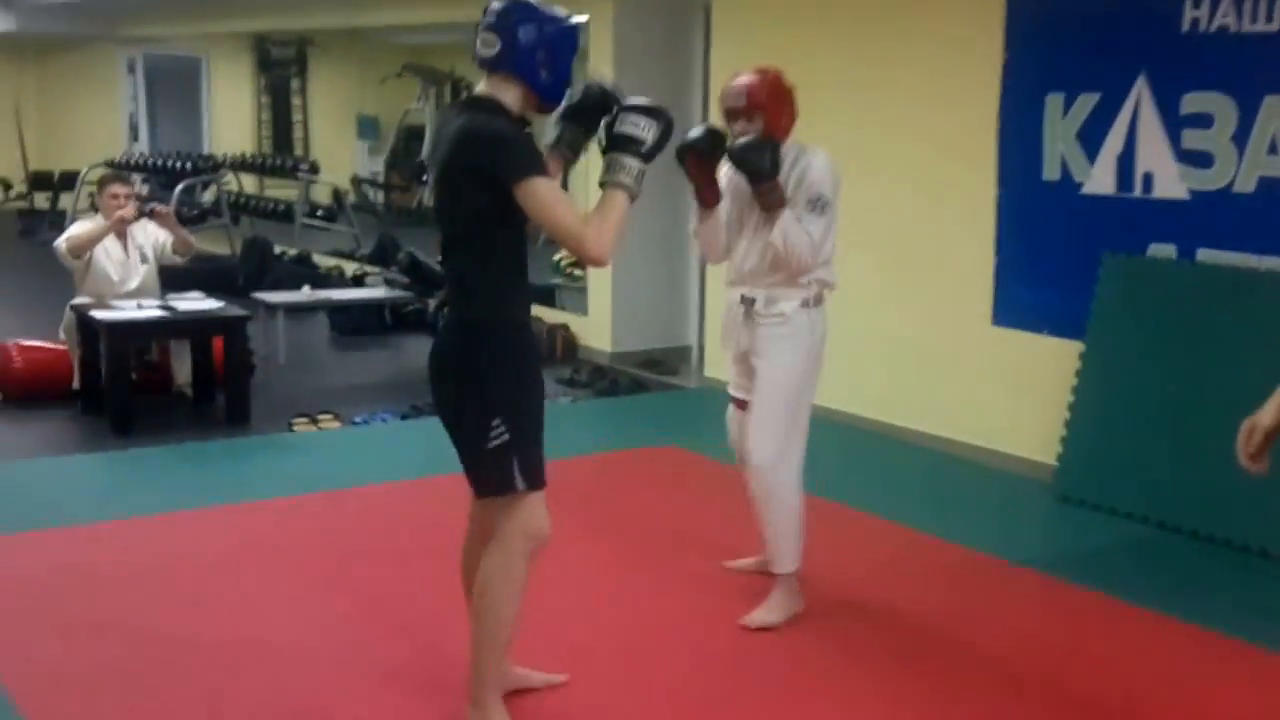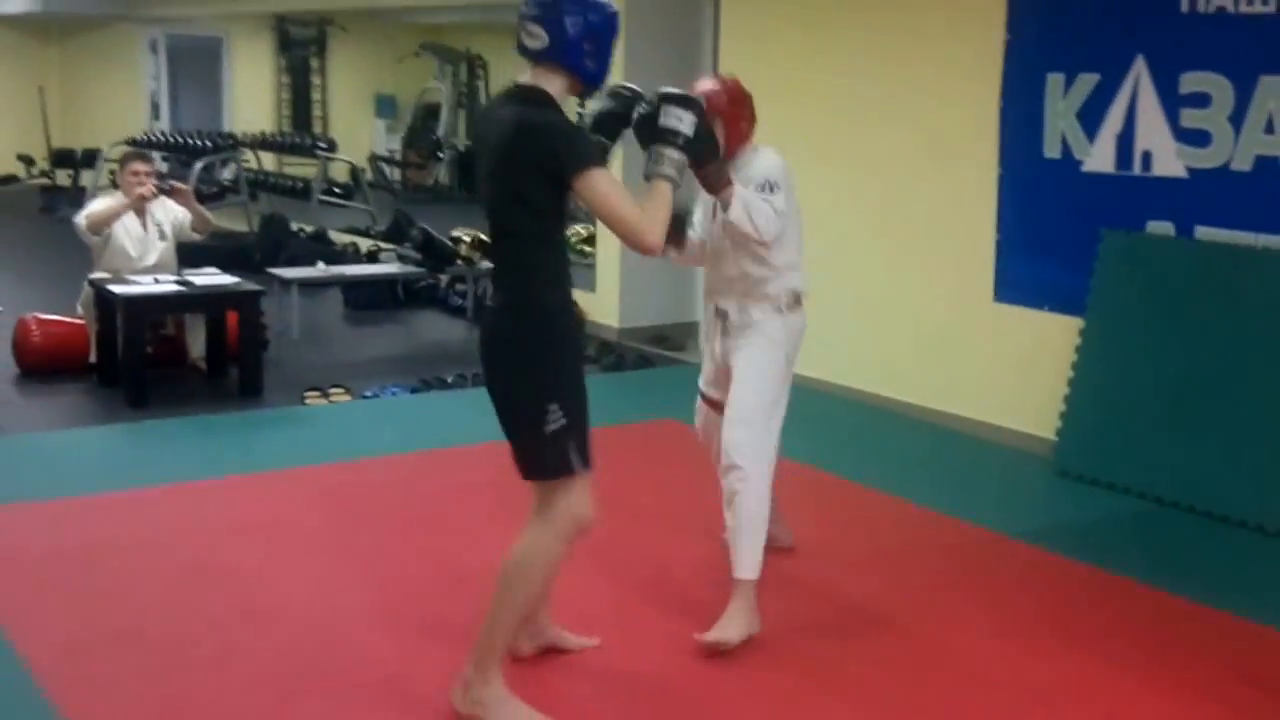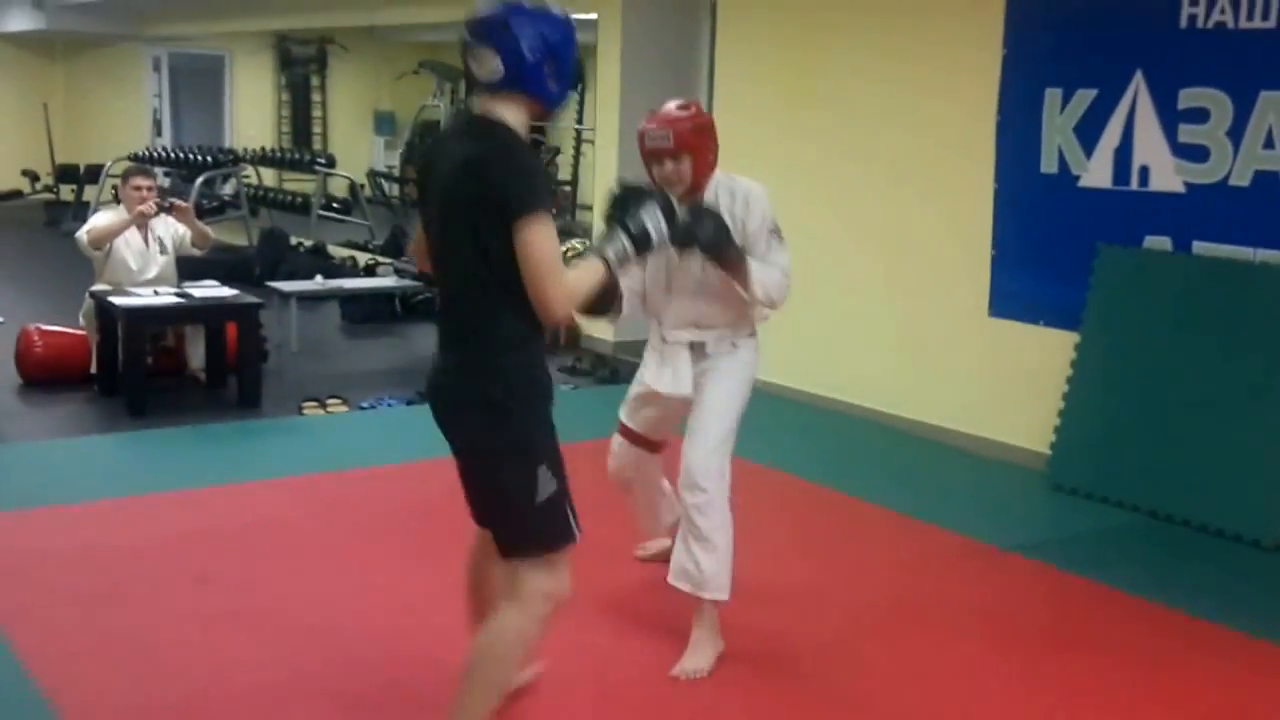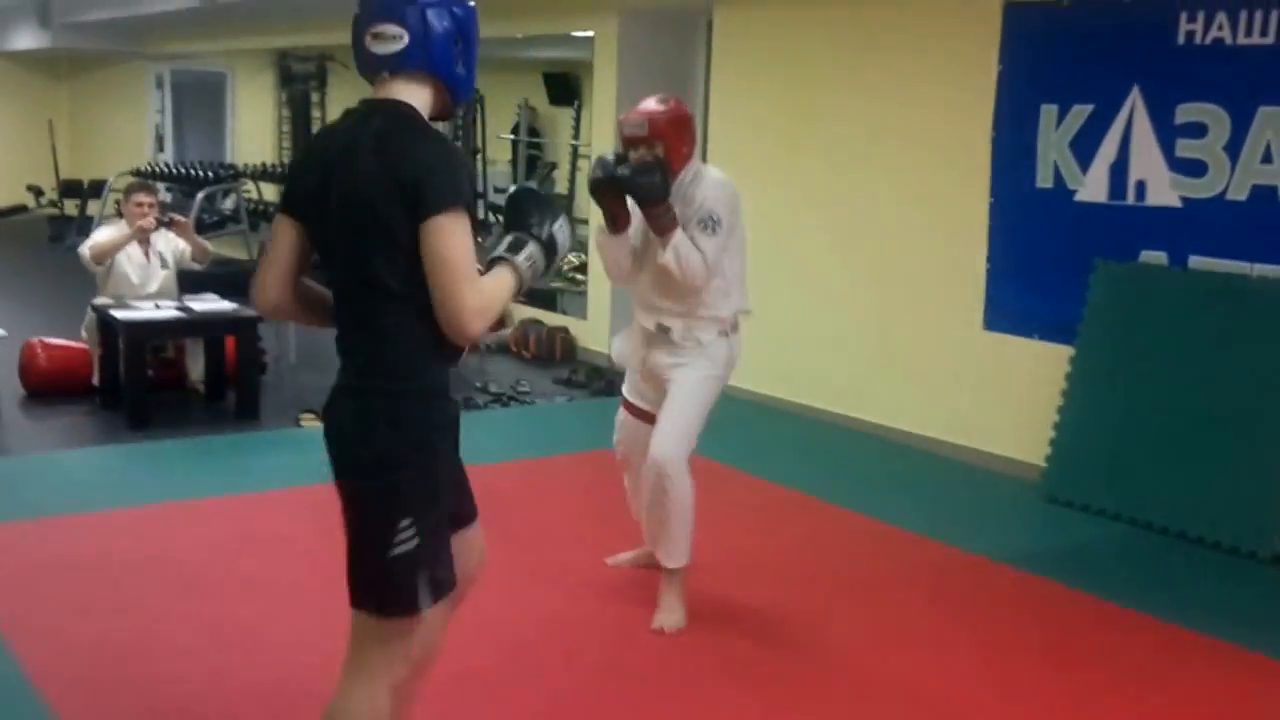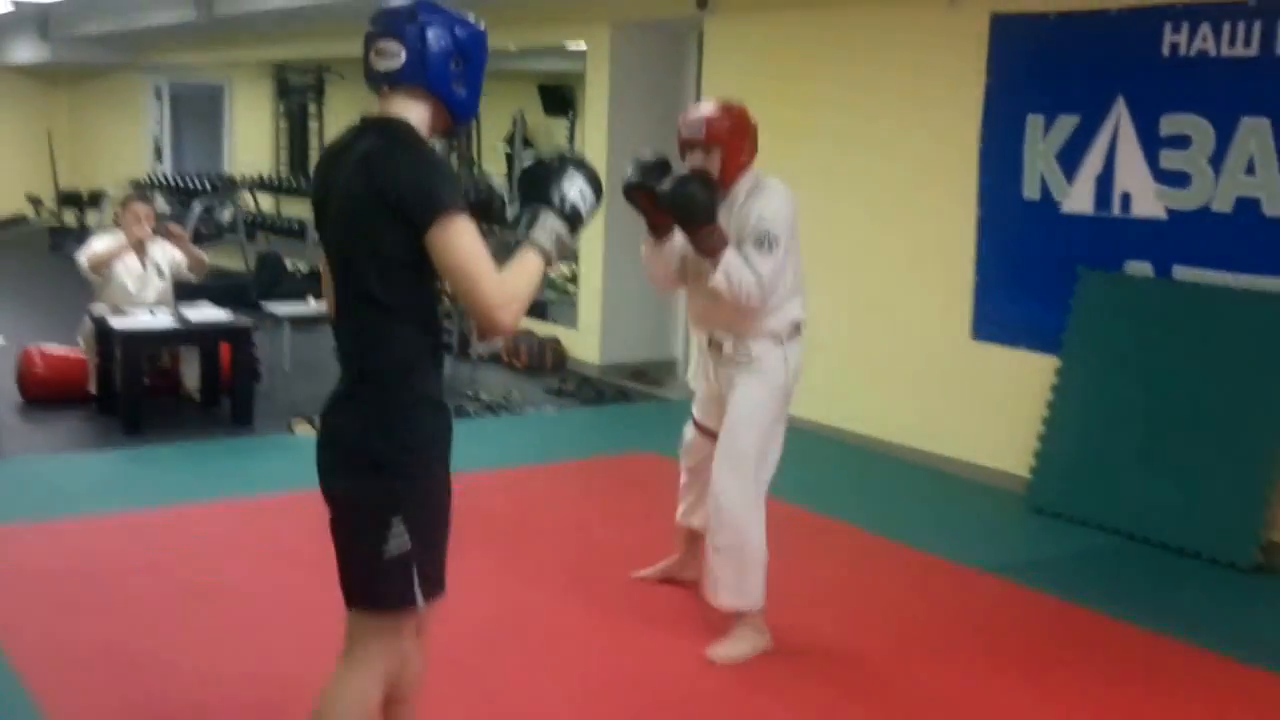
dt=0.5s
person 1, frame 1
left shoulder: (464, 126)
right shoulder: (498, 137)
right elbow: (591, 245)
left wrist: (568, 140)
right wrist: (626, 162)
left hip: (478, 340)
right hip: (488, 349)
left knee: (493, 517)
right knee: (521, 527)
person 1, frame 2
left shoulder: (500, 116)
right shoulder: (550, 130)
right elbow: (646, 235)
left wrist: (602, 131)
right wrist: (670, 152)
left hip: (520, 322)
right hip: (535, 330)
left knee: (564, 487)
right knee: (566, 509)
left ankle: (530, 625)
person 1, frame 3
left shoulder: (448, 145)
right shoulder: (511, 163)
left elbow: (427, 257)
right elbow: (554, 302)
right wrist: (623, 244)
left hip: (459, 374)
right hip: (502, 385)
left knee: (502, 534)
right knee: (538, 587)
person 1, frame 4
left shoulder: (324, 149)
right shoulder: (431, 157)
left elbow: (275, 295)
right elbow: (465, 318)
right wrist: (525, 251)
left hip: (362, 406)
right hip: (405, 416)
left knee: (461, 563)
right knee: (385, 648)
person 1, frame 5
left shoulder: (343, 157)
right shoulder: (415, 165)
right elbow: (498, 310)
right wrist: (550, 224)
left hip: (371, 418)
right hip: (391, 431)
left knee: (403, 618)
right knee: (379, 646)
person 2, frame 1
left shoulder: (813, 167)
right shoulder: (736, 168)
left elbow: (802, 254)
right elbow: (713, 250)
left wrist: (767, 189)
right wrist: (705, 186)
left hip: (790, 317)
right hip: (745, 314)
left knee: (768, 447)
right knee: (746, 438)
left ankle: (787, 584)
right ankle: (772, 552)
person 2, frame 2
left shoulder: (766, 166)
right shoulder: (714, 175)
left elbow: (762, 227)
right elbow: (698, 251)
left wrist: (713, 178)
right wrist: (673, 229)
left hip: (768, 322)
right hip: (725, 320)
left knee: (742, 445)
right knee: (713, 429)
left ankle: (744, 601)
right ankle: (771, 525)
person 2, frame 3
left shoulder: (745, 197)
left elbow: (776, 287)
right elbow: (639, 296)
left wrist: (724, 252)
left hip: (726, 355)
right hip: (666, 354)
left knee: (701, 471)
right knee: (628, 462)
left ankle: (709, 625)
right ankle: (672, 534)
person 2, frame 4
left shoulder: (712, 189)
right shoulder: (646, 187)
left elbow: (696, 272)
right elbow: (623, 271)
left wrist: (657, 211)
right wrist: (614, 210)
left hip: (701, 345)
right hip: (651, 337)
left knee: (666, 456)
right knee: (631, 444)
left ankle: (672, 581)
right ankle: (655, 546)
person 2, frame 5
left shoulder: (769, 201)
right shoulder: (704, 199)
left elbow: (751, 293)
right elbow: (668, 277)
left wrist: (706, 229)
right wrist: (658, 219)
left hip: (765, 358)
right hip: (721, 353)
left knee: (732, 484)
right knee: (698, 455)
left ankle: (752, 623)
right ankle: (687, 558)
person 3, frame 1
left shoulder: (148, 229)
right shoulder: (86, 229)
left elbow: (186, 252)
right elbow: (67, 250)
left wrist: (172, 227)
right wrist: (111, 225)
right knee: (78, 316)
left ankle: (185, 383)
person 3, frame 2
left shoulder: (166, 206)
right shoulder: (105, 205)
left elbow: (204, 229)
right elbow: (87, 226)
left wrist: (190, 204)
right wrist: (130, 203)
right knee: (95, 294)
left ankle: (201, 356)
person 3, frame 3
left shoulder: (167, 222)
right shoulder: (107, 218)
left elbow: (205, 243)
right elbow: (89, 241)
left wrist: (190, 221)
right wrist: (132, 220)
right knee: (96, 307)
left ankle: (200, 367)
person 3, frame 4
left shoulder: (168, 237)
right shoulder: (109, 233)
left elbow: (204, 259)
right elbow: (92, 257)
left wrist: (189, 236)
right wrist: (132, 235)
right knee: (99, 321)
left ankle: (199, 379)
person 3, frame 5
left shoulder: (164, 247)
right shoulder: (106, 243)
left elbow: (200, 269)
right elbow: (89, 265)
left wrist: (185, 246)
right wrist: (129, 244)
left ankle: (194, 387)
